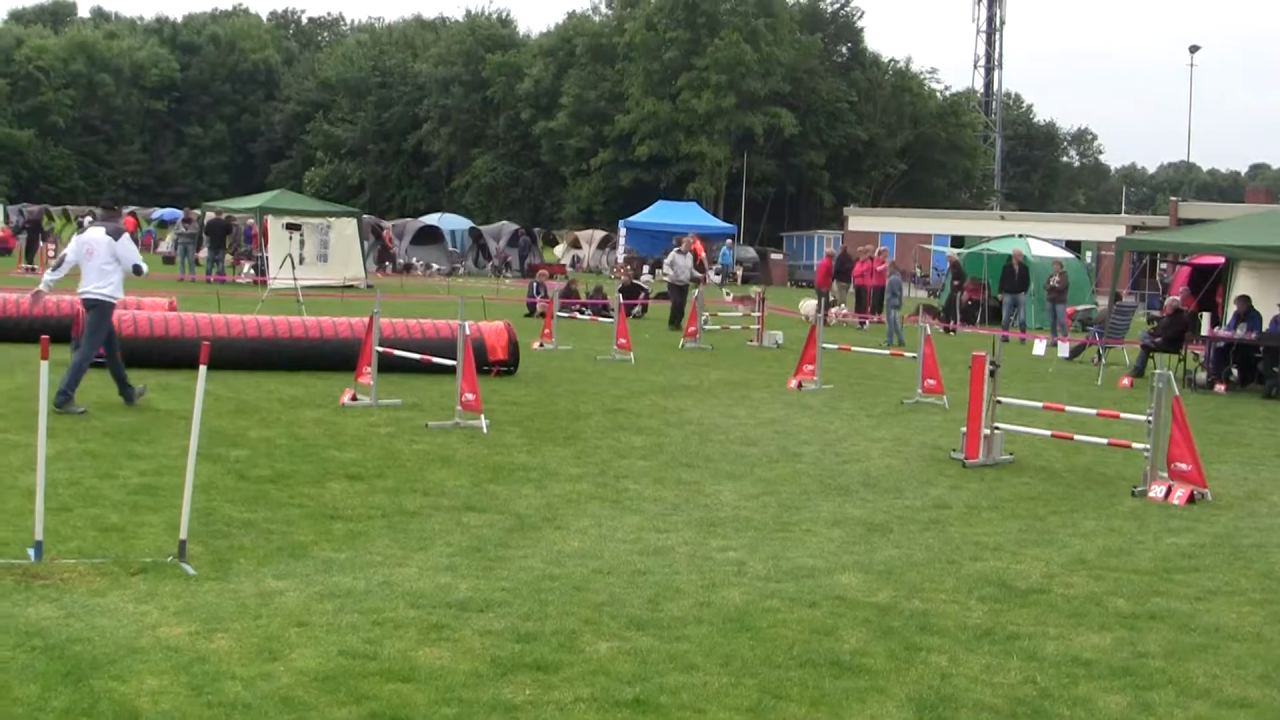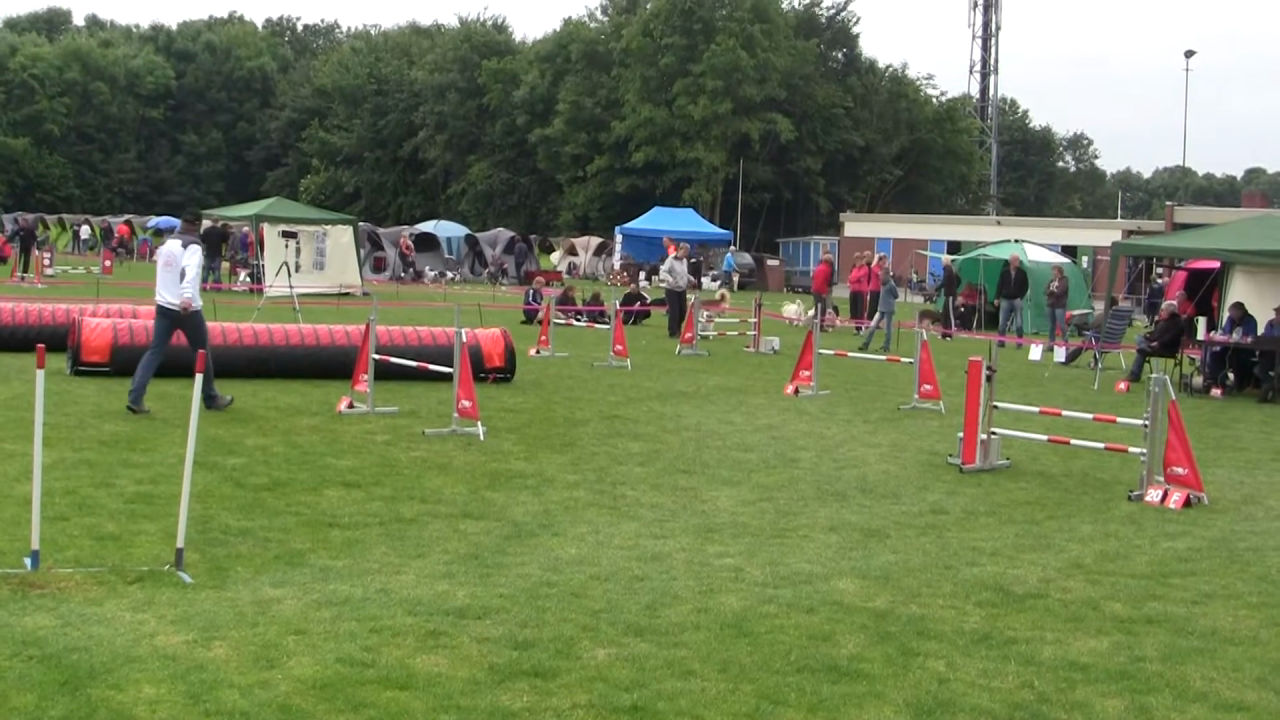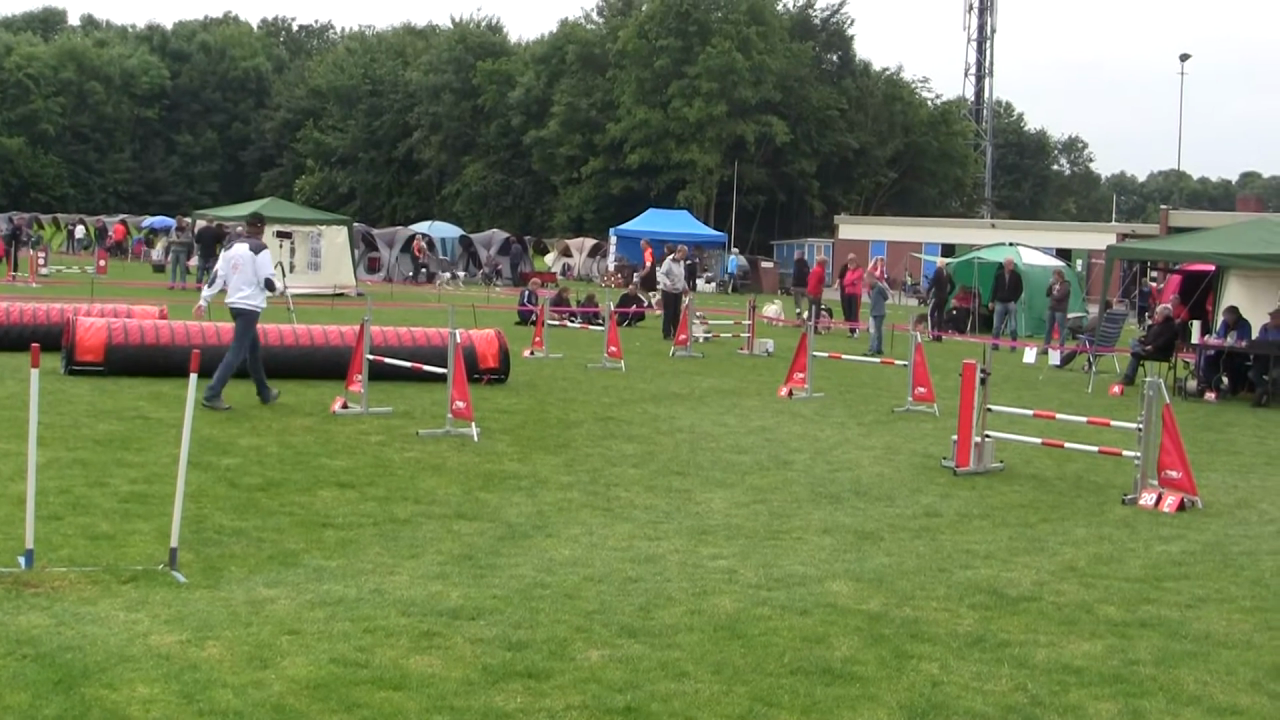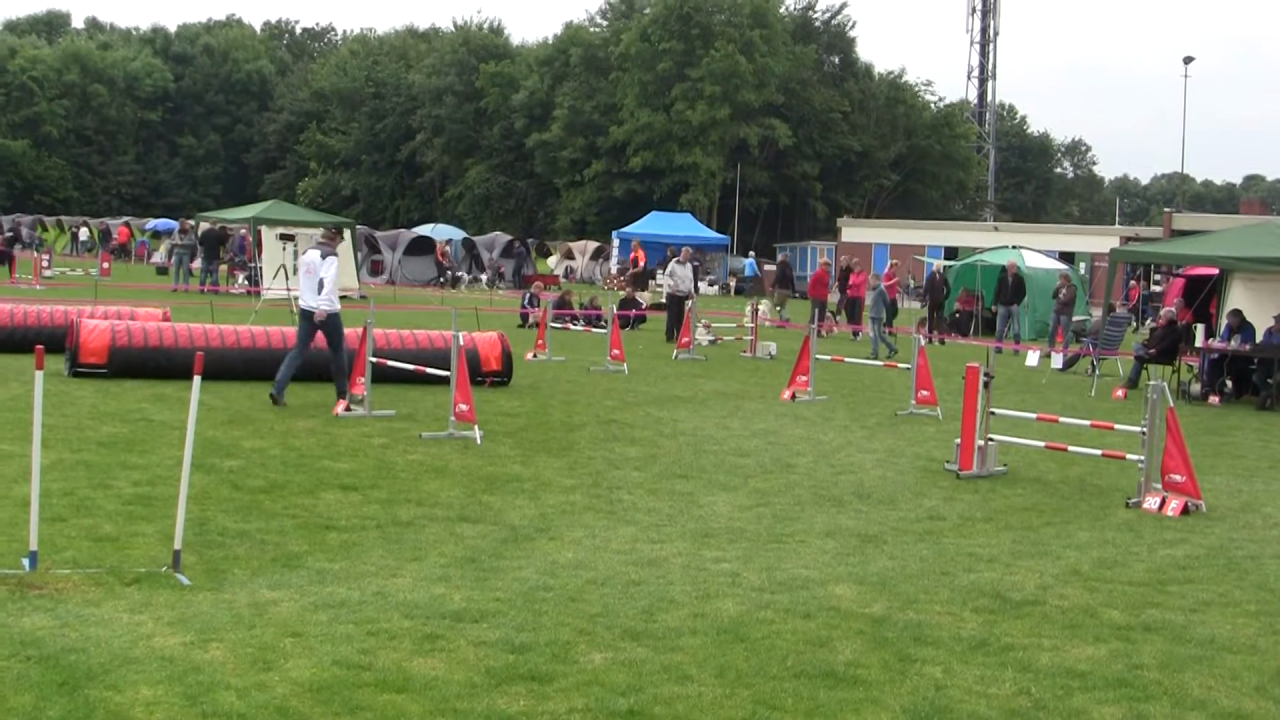
dt=0.5s
person 1, frame 1
left shoulder: (84, 234)
right shoulder: (117, 234)
left elbow: (64, 260)
right elbow: (136, 267)
left wrist: (44, 285)
right wrist: (143, 269)
left hip: (87, 296)
right hip: (105, 298)
left knee: (111, 343)
right knee: (87, 348)
left ankle: (128, 392)
right ankle: (64, 398)
person 1, frame 2
left shoulder: (164, 245)
right shoulder: (193, 245)
right elbow: (189, 270)
right wrist: (187, 295)
left hip: (164, 306)
right hip: (187, 307)
left knee: (155, 352)
right knee: (202, 352)
left ankle: (135, 397)
right ankle: (211, 398)
person 1, frame 3
left shoulder: (231, 248)
right shoulder: (260, 249)
left elbow: (217, 275)
right elbow: (267, 280)
left wrist: (204, 300)
right wrist: (278, 288)
left hip: (234, 304)
right hip: (250, 306)
left knee: (253, 348)
right knee: (237, 352)
left ankle: (265, 393)
right ankle: (212, 395)
person 1, frame 4
left shoulder: (307, 253)
right shoulder: (330, 255)
right elbow: (326, 282)
right wrist: (323, 307)
left hip: (305, 309)
right hip: (327, 311)
left knee: (298, 350)
right knee: (337, 351)
left ankle: (277, 389)
right ankle: (343, 394)
